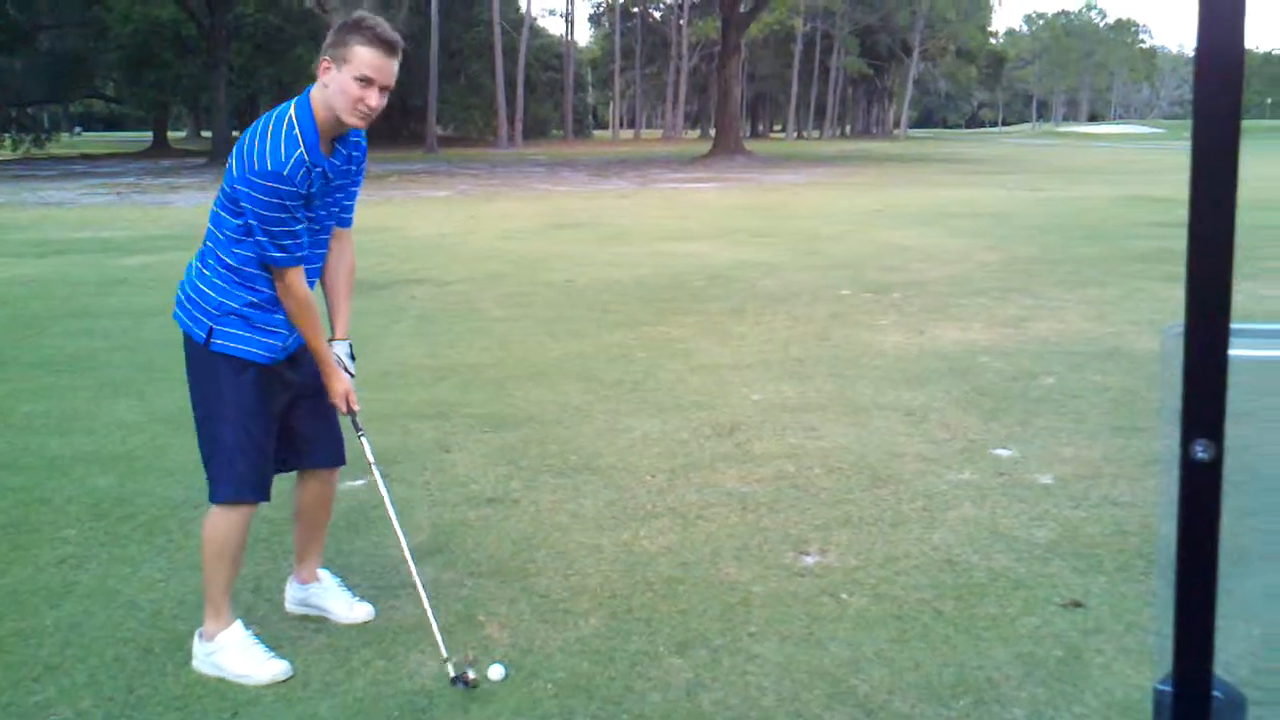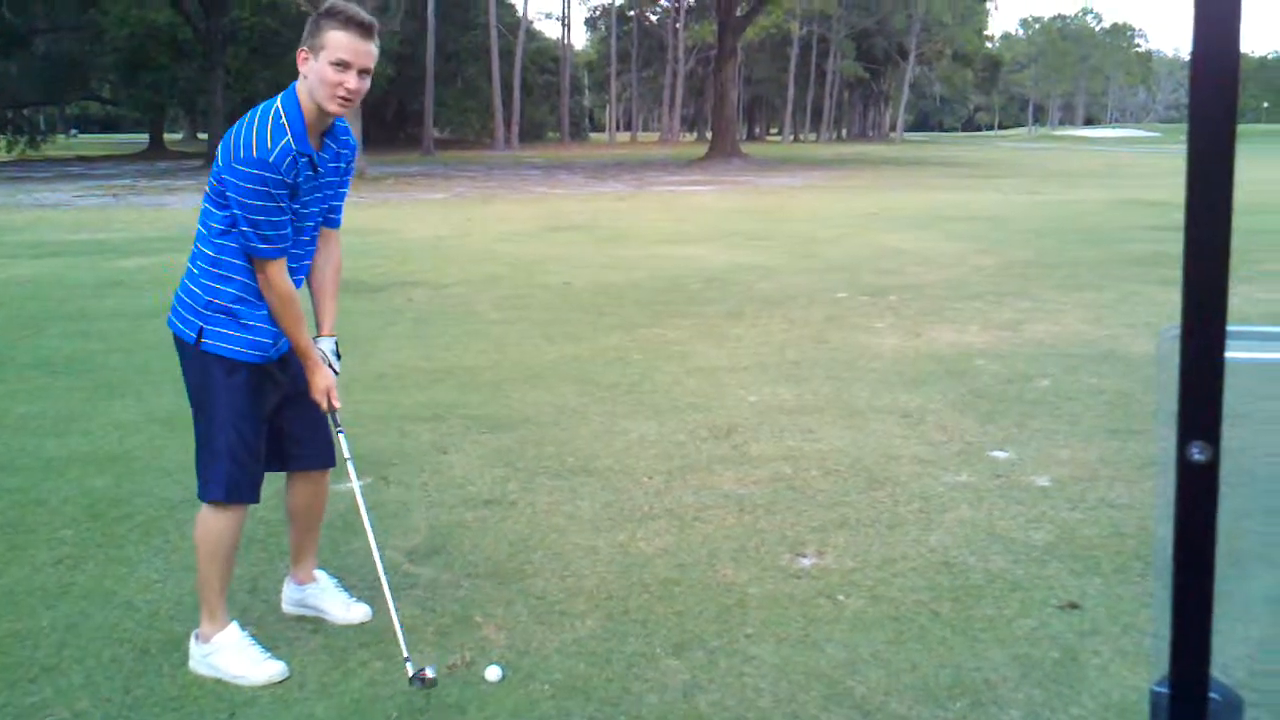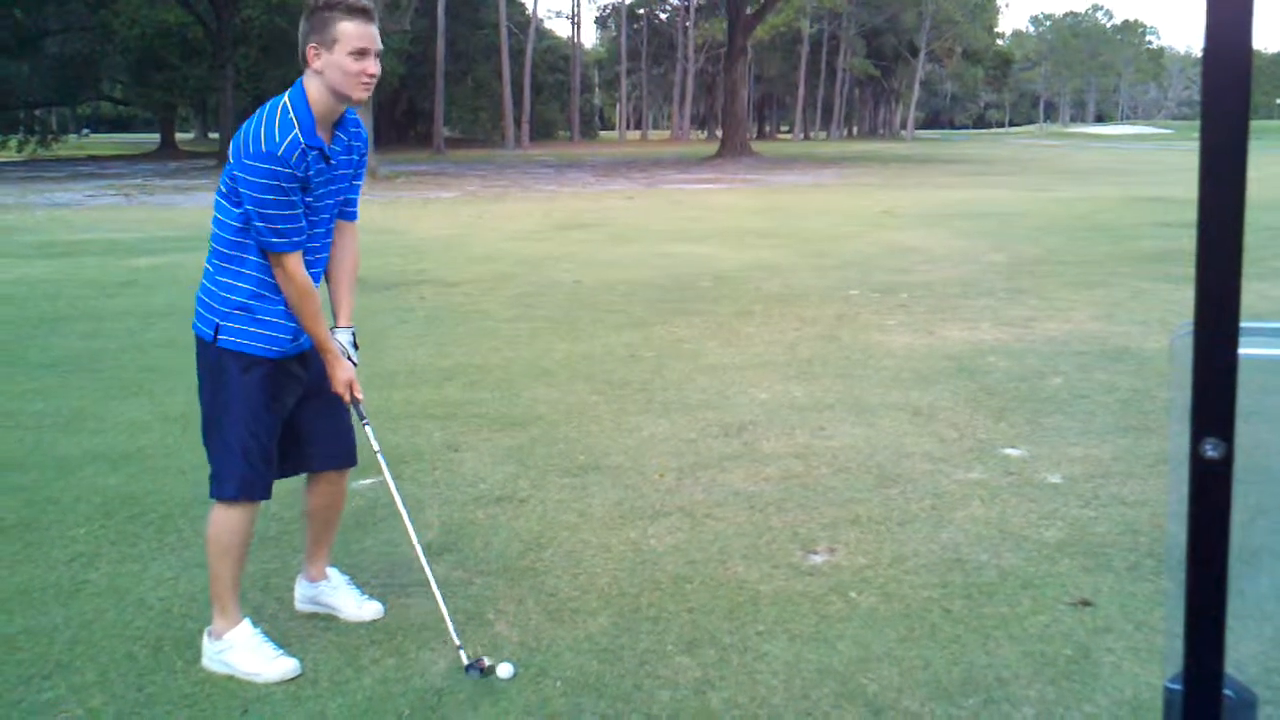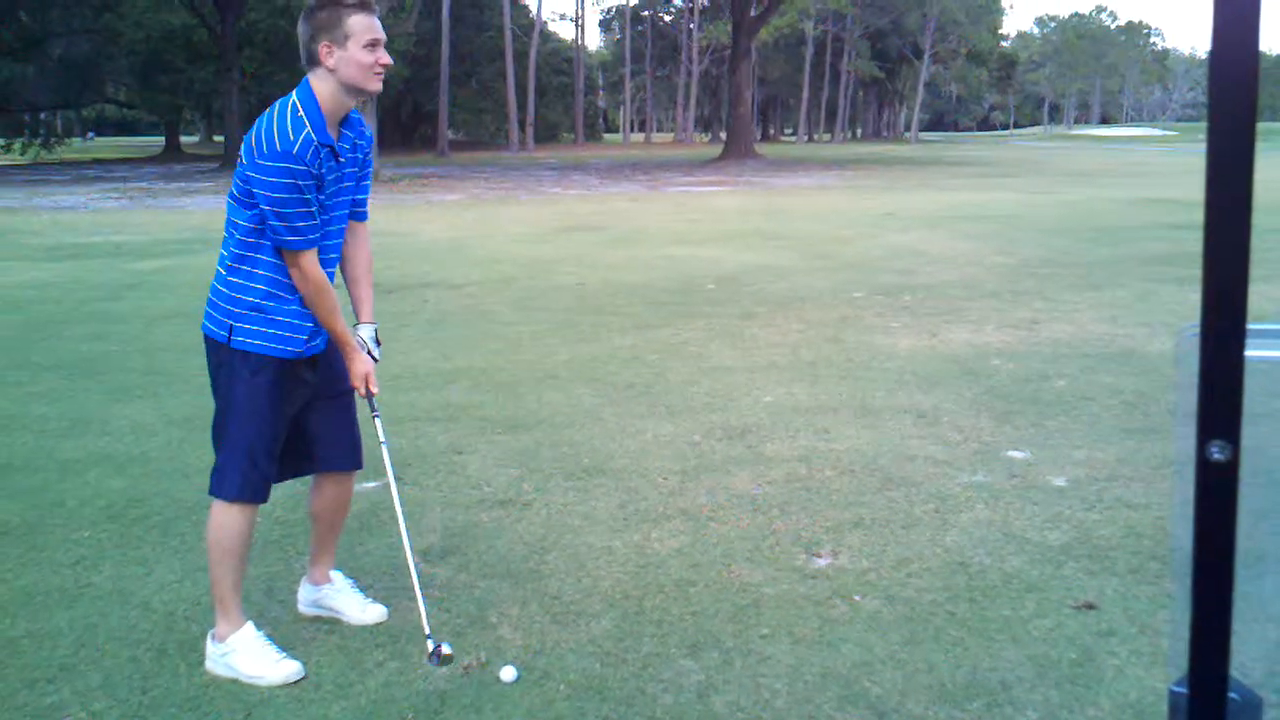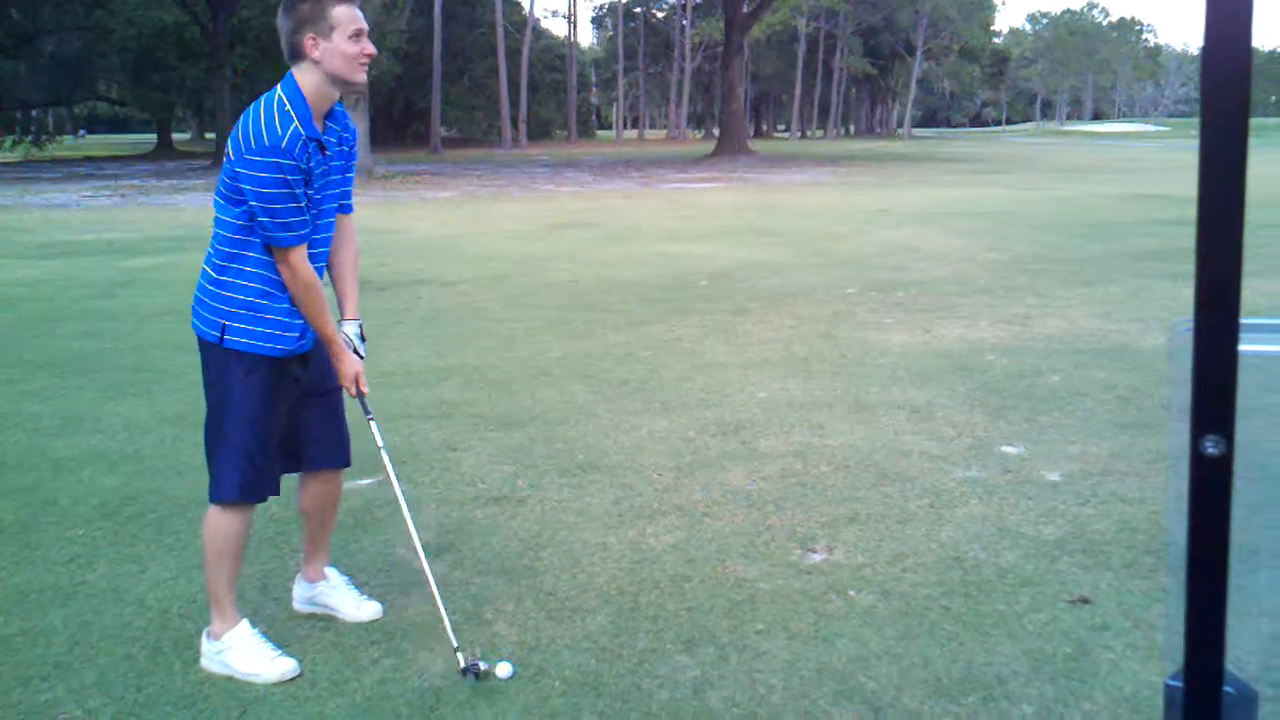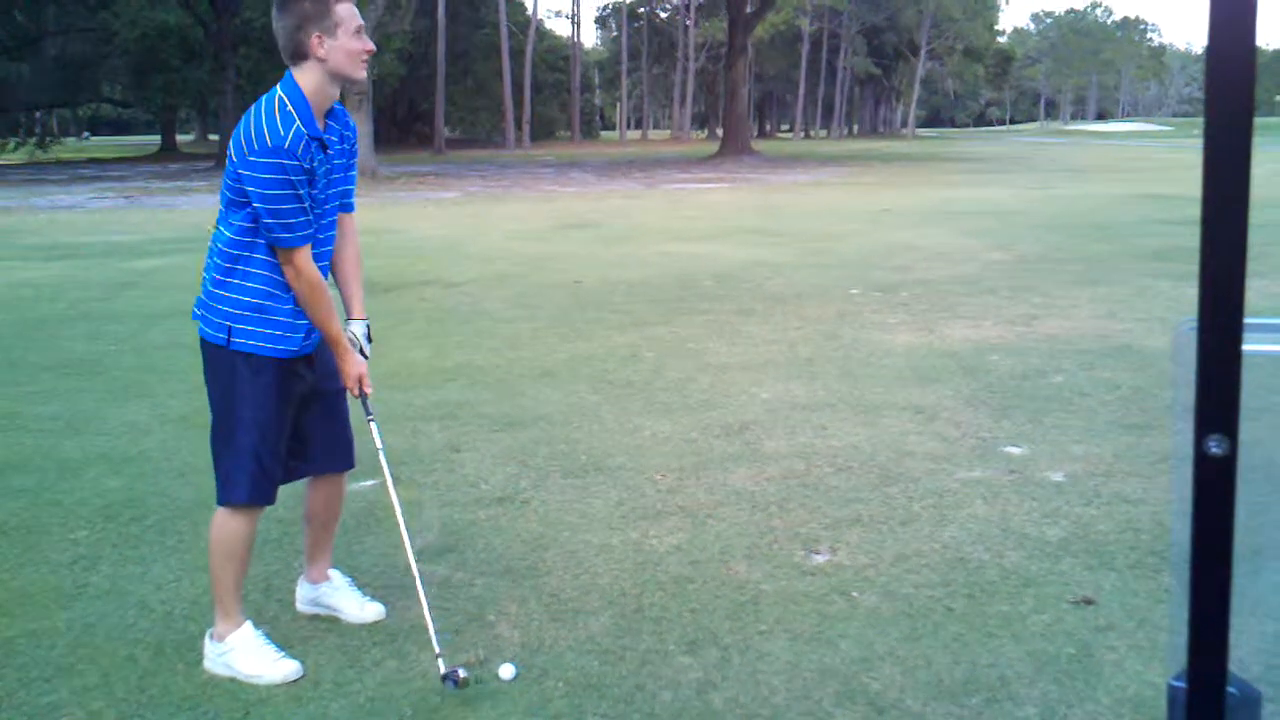
dt=0.3s
person 1, frame 1
left shoulder: (350, 143)
right shoulder: (276, 155)
right elbow: (288, 280)
left wrist: (341, 342)
right wrist: (329, 367)
left hip: (288, 329)
right hip: (232, 330)
left knee: (321, 457)
right knee: (238, 485)
left ankle: (307, 580)
right ankle: (216, 633)
person 1, frame 2
left shoulder: (340, 142)
right shoulder: (261, 148)
right elbow: (271, 273)
left wrist: (328, 339)
right wrist: (312, 361)
left hip: (282, 334)
right hip: (225, 334)
left knee: (313, 460)
right knee: (229, 485)
left ankle: (303, 582)
right ankle: (212, 634)
person 1, frame 3
left shoulder: (352, 135)
right shoulder: (271, 143)
right elbow: (286, 267)
left wrist: (345, 333)
right wrist: (331, 355)
left hip: (303, 332)
right hip: (244, 333)
left knee: (332, 460)
right knee: (241, 483)
left ankle: (316, 578)
right ankle: (225, 631)
person 1, frame 4
left shoulder: (356, 134)
right shoulder: (283, 141)
right elbow: (303, 266)
left wrist: (366, 328)
right wrist: (349, 347)
left hip: (315, 334)
right hip: (255, 334)
left knee: (338, 461)
right knee: (243, 482)
left ankle: (319, 582)
right ankle: (227, 634)
person 1, frame 5
left shoulder: (340, 127)
right shoulder: (269, 135)
right elbow: (292, 262)
left wrist: (352, 324)
right wrist: (336, 347)
left hip: (303, 330)
right hip: (245, 332)
left knee: (326, 459)
right knee: (238, 484)
left ankle: (314, 578)
right ankle: (224, 632)
person 1, frame 6
left shoulder: (341, 126)
right shoulder: (272, 137)
right elbow: (297, 263)
left wrist: (358, 323)
right wrist: (342, 348)
left hip: (308, 331)
right hip: (251, 335)
left knee: (330, 461)
right knee: (245, 487)
left ankle: (317, 580)
right ankle: (227, 633)
